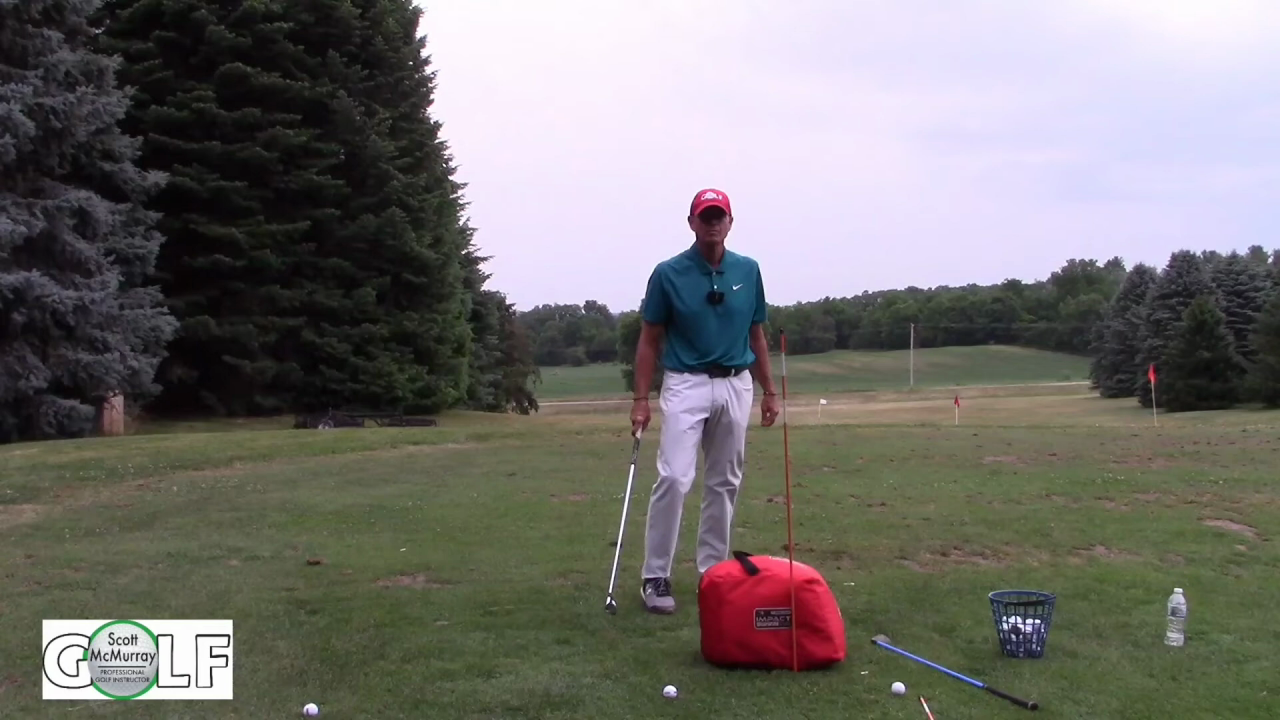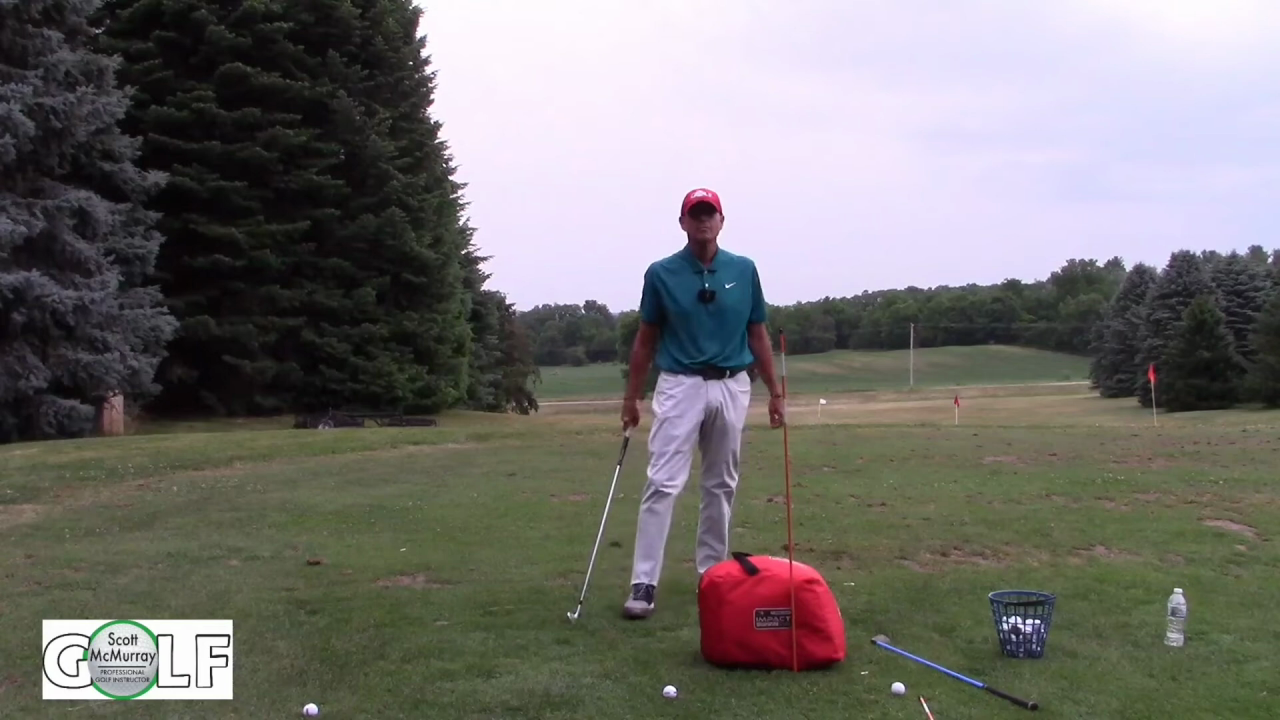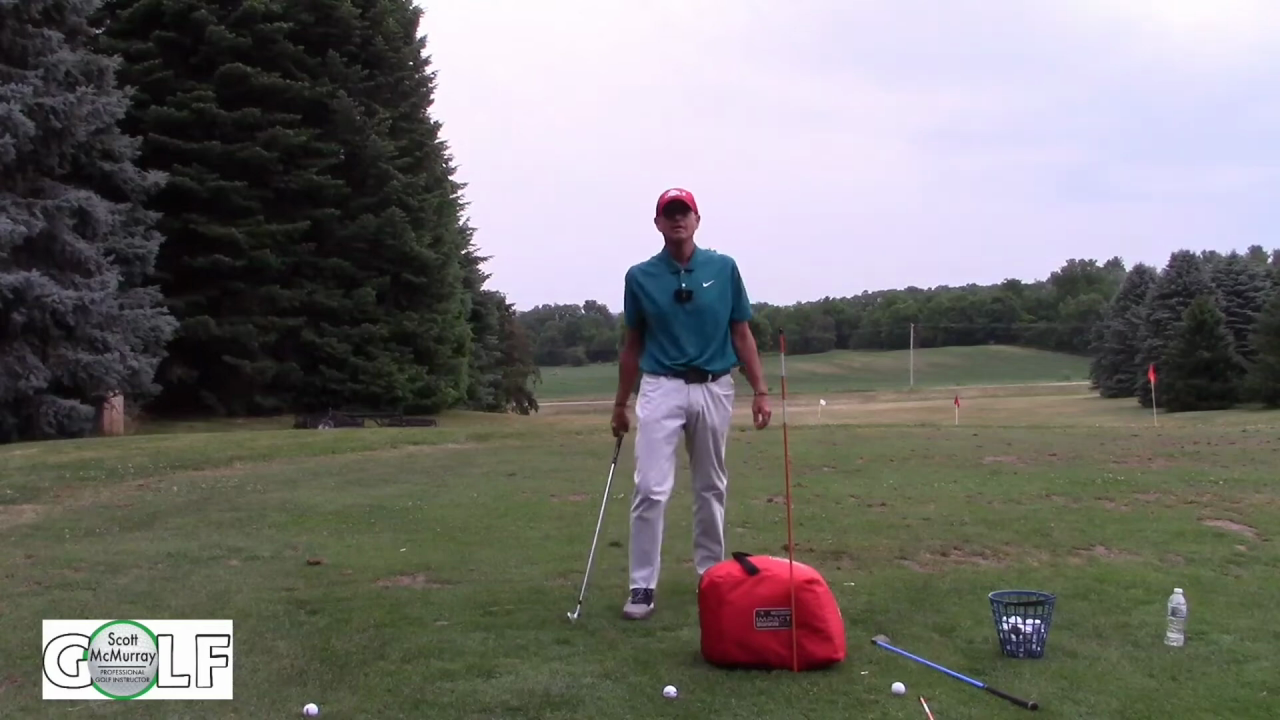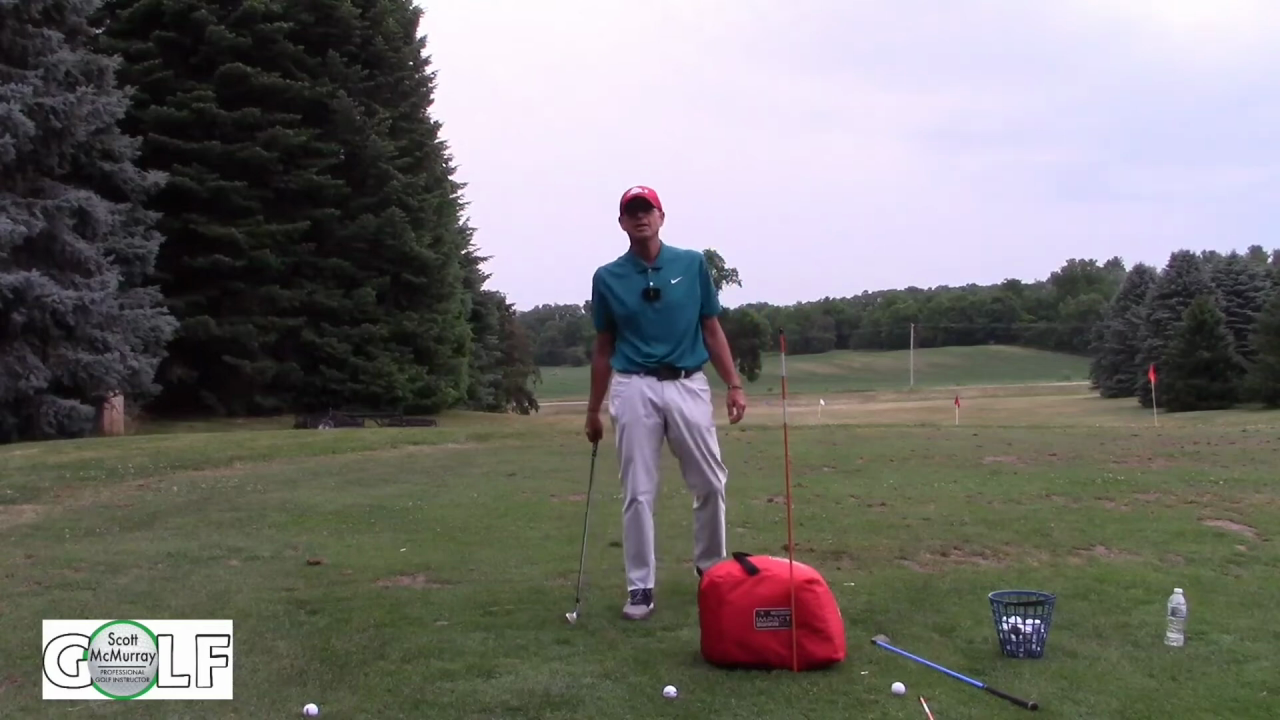
dt=0.3s
person 1, frame 1
left shoulder: (748, 270)
right shoulder: (667, 274)
left elbow: (756, 336)
right elbow: (650, 340)
left wrist: (769, 391)
right wrist: (641, 399)
left hip: (735, 386)
right hip: (685, 384)
left knee: (724, 484)
right knee: (674, 478)
left ankle: (713, 572)
right ankle: (656, 577)
person 1, frame 2
left shoulder: (744, 270)
right shoulder: (661, 273)
left elbow: (758, 335)
right elbow: (646, 339)
left wrist: (774, 391)
right wrist: (631, 398)
left hip: (731, 387)
right hip: (679, 386)
left knee: (720, 485)
right knee: (663, 483)
left ankle: (713, 572)
right ankle: (643, 583)
person 1, frame 3
left shoulder: (724, 269)
right shoulder: (640, 276)
left elbow: (742, 334)
right elbow: (633, 344)
left wrist: (760, 391)
right wrist: (621, 403)
left hip: (714, 389)
right hip: (660, 390)
left knee: (711, 489)
right knee: (651, 490)
left ankle: (711, 574)
right ankle: (642, 587)
person 1, frame 4
left shoulder: (693, 264)
right shoulder: (607, 277)
left elbow: (712, 329)
right elbow: (603, 346)
left wrist: (734, 385)
right wrist: (594, 409)
left hip: (688, 386)
right hip: (634, 389)
left knee: (709, 484)
right knee: (638, 493)
left ankle: (711, 567)
right ankle: (641, 586)
